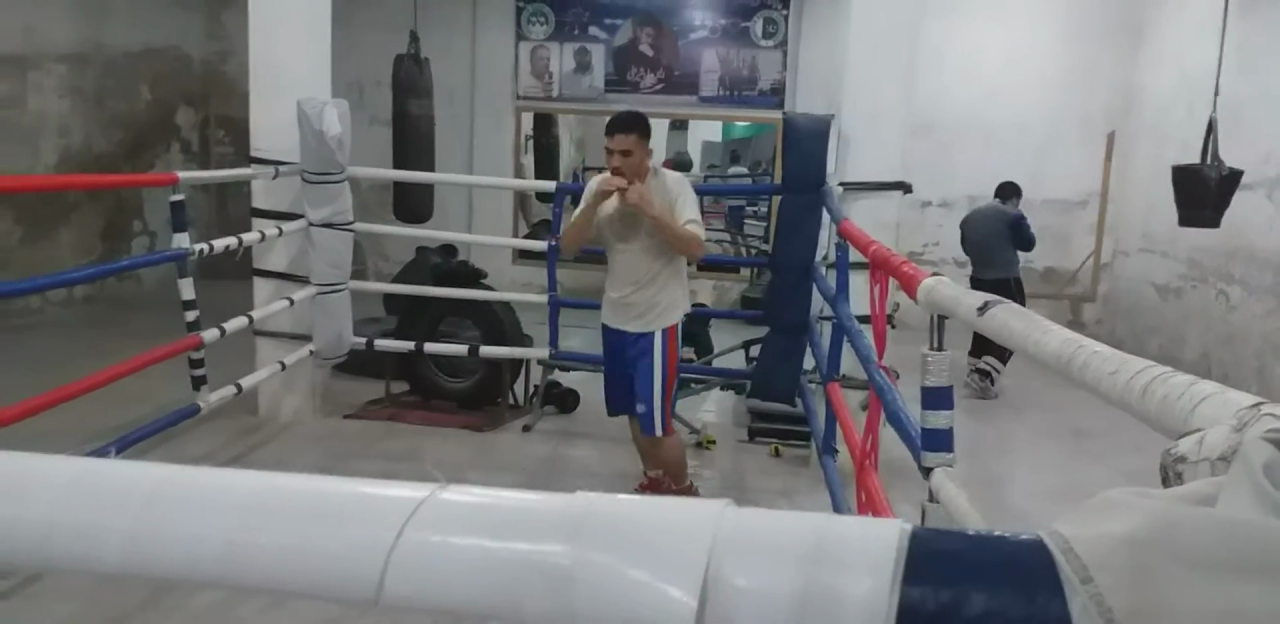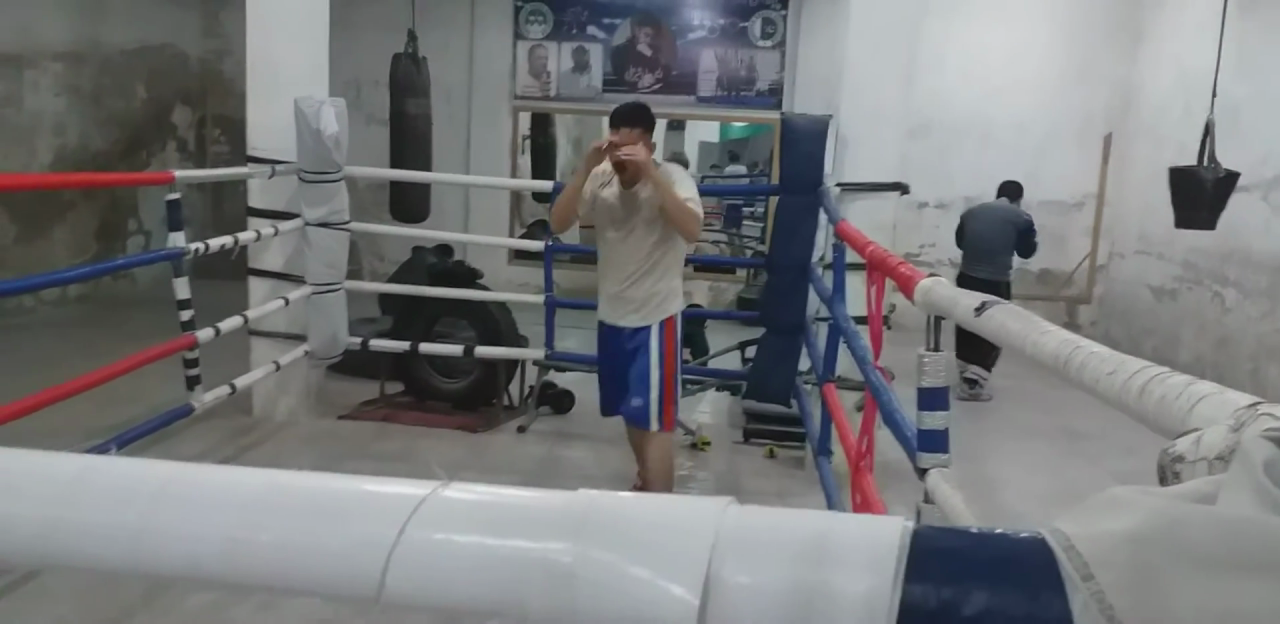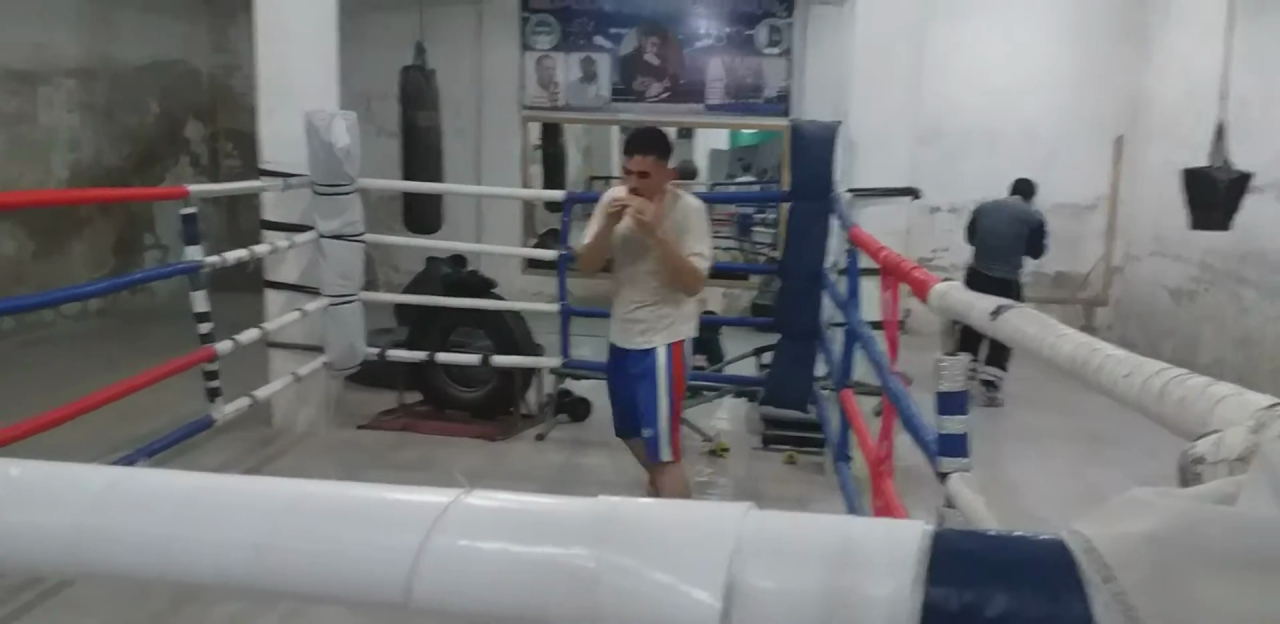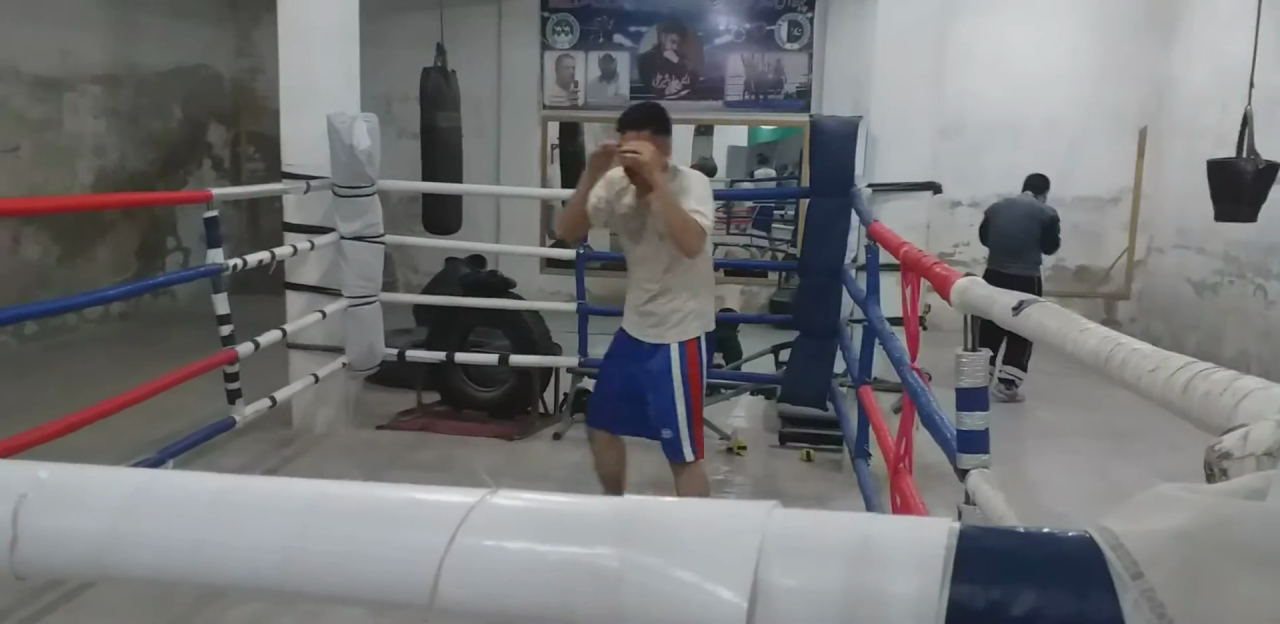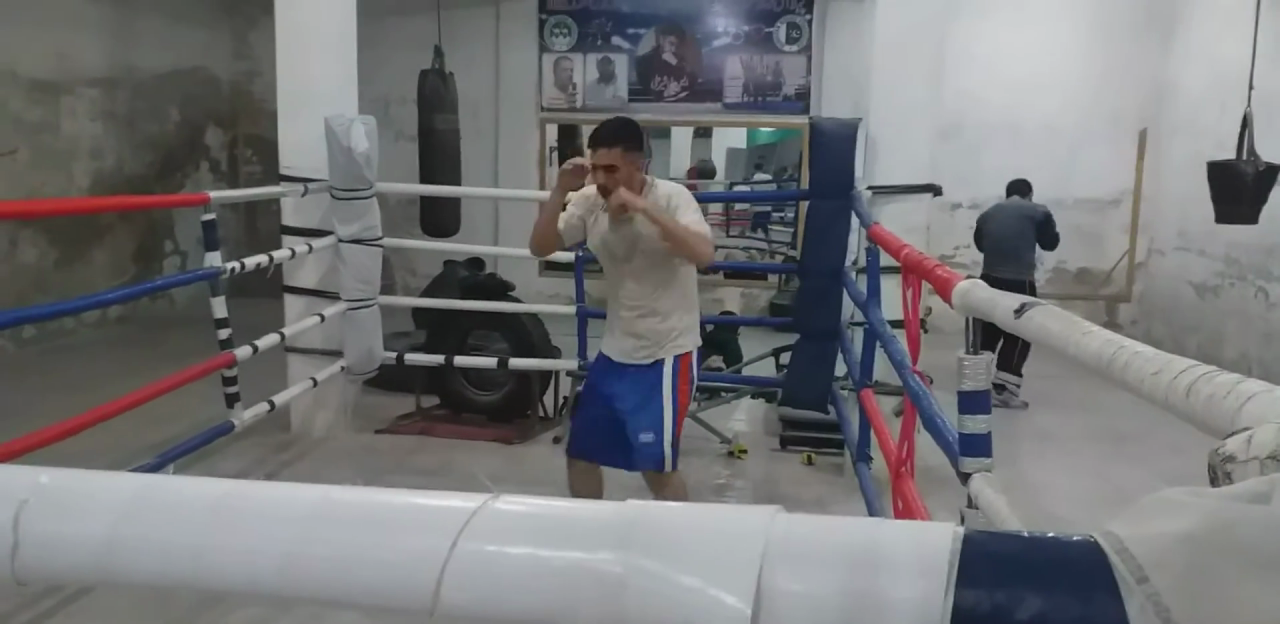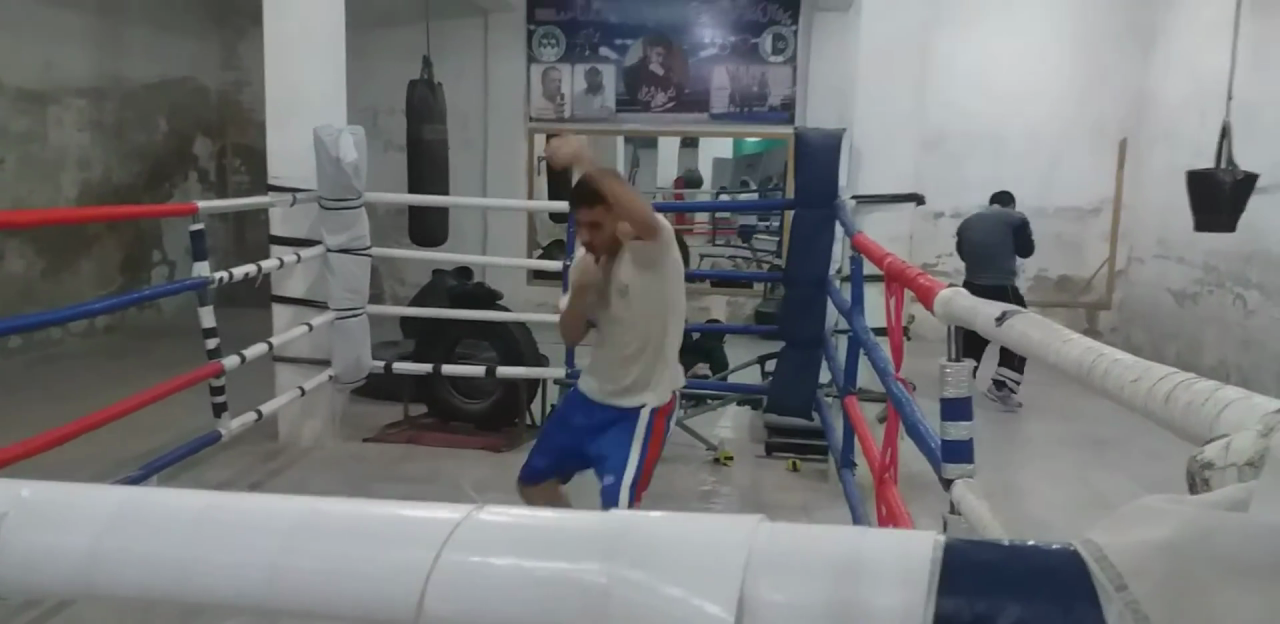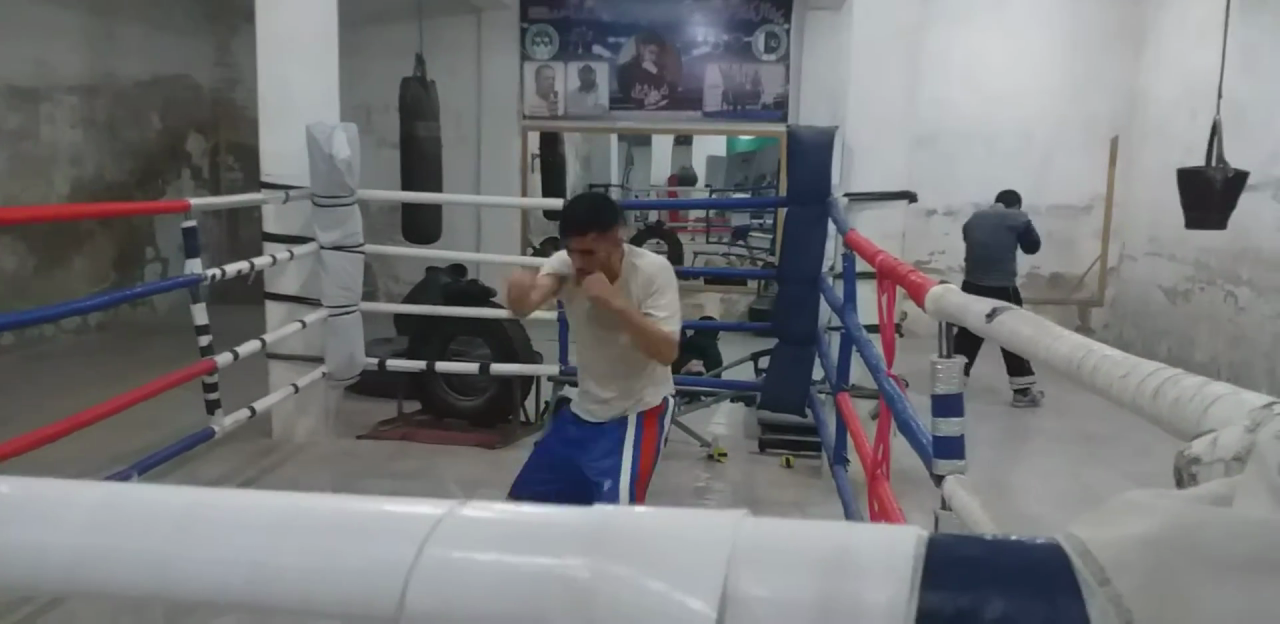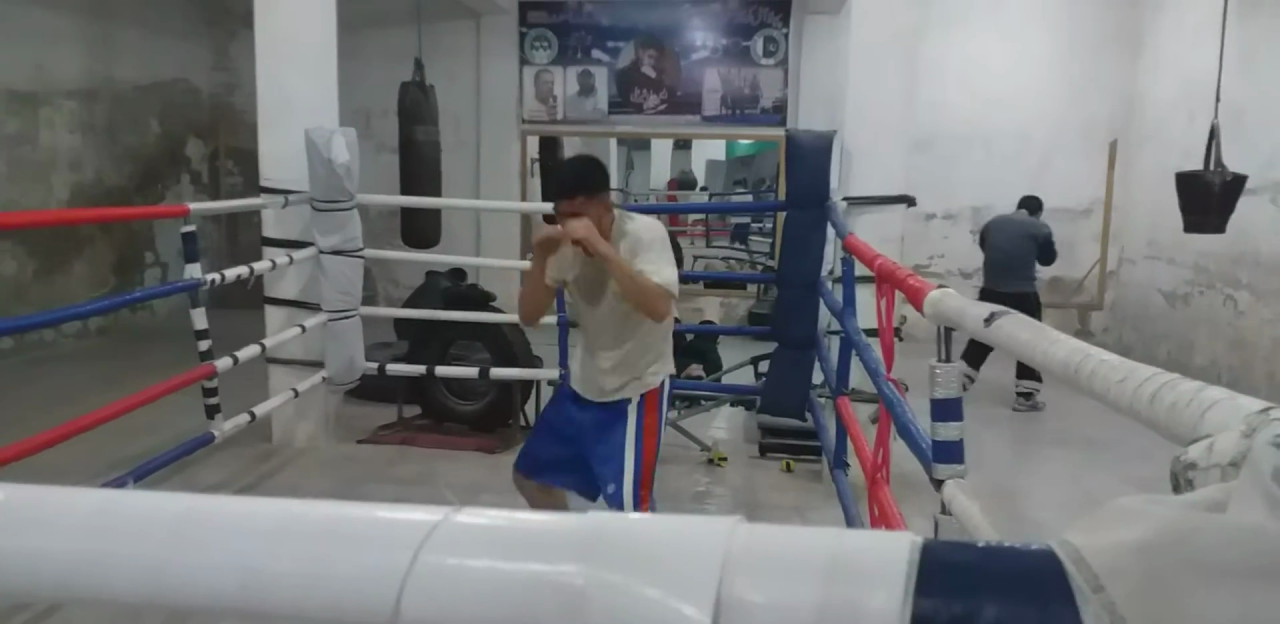
dt=0.2s
person 1, frame 1
left shoulder: (673, 186)
right shoulder: (600, 187)
left elbow: (695, 249)
right elbow: (568, 246)
left wrist: (652, 209)
right wrist: (595, 201)
left hip: (660, 321)
right hip: (616, 319)
left knee: (655, 422)
right knee: (635, 413)
left ankle: (684, 490)
right ankle: (655, 480)
person 1, frame 2
left shoulder: (672, 176)
right shoulder: (598, 177)
left elbow: (691, 231)
right elbow: (557, 224)
left wrist: (651, 176)
right wrist: (587, 168)
left hip: (656, 316)
right hip: (612, 315)
left knee: (653, 422)
right knee: (631, 411)
right ankle: (647, 482)
person 1, frame 3
left shoulder: (689, 210)
right shoulder: (613, 200)
left elbow: (693, 284)
right elbow: (586, 265)
left wrist: (657, 233)
right wrist: (608, 223)
left hip: (666, 340)
right hip: (622, 337)
left knee: (664, 452)
right knee: (631, 432)
right ankle: (660, 489)
person 1, frame 4
left shoulder: (691, 184)
right shoulder: (615, 182)
left elbow: (691, 244)
right elbow: (566, 232)
left wrist: (656, 181)
right wrist: (590, 175)
left hip: (679, 334)
right hip: (634, 328)
left knee: (683, 453)
right knee: (601, 423)
person 1, frame 5
left shoulder: (671, 197)
right shoulder: (590, 202)
left elbow: (703, 254)
right elbow: (540, 248)
left wrist: (642, 207)
right wrist: (559, 191)
left hip: (668, 353)
right hip: (615, 353)
left knee: (656, 465)
right knee: (581, 454)
person 1, frame 6
left shoulder: (652, 241)
right shoulder: (585, 258)
left elbow: (645, 220)
right elbow: (570, 337)
left wrist: (586, 163)
right wrist: (578, 295)
left hip: (646, 399)
right hip: (592, 394)
left knee: (617, 508)
right knee: (532, 481)
person 1, frame 7
left shoulder: (653, 271)
right shoulder: (564, 266)
left elbow: (666, 353)
right elbow: (520, 305)
left wrist: (616, 304)
right wrist: (522, 290)
left hip: (641, 409)
right hip: (584, 411)
right knee: (523, 502)
person 1, frame 8
left shoulder: (646, 233)
right shoulder: (560, 242)
left elbow: (659, 308)
right elbow: (528, 316)
left wrist: (603, 250)
right wrist: (540, 260)
left hip: (638, 390)
right hip: (582, 386)
left knee: (627, 508)
right knee: (529, 476)
person 2, frame 1
left shoulder: (970, 217)
right shoulder: (1011, 215)
right elbow: (1027, 244)
right wrist: (1023, 227)
left hip: (978, 280)
right hip: (1005, 281)
left ankle: (976, 371)
right ankle: (983, 376)
person 2, frame 2
left shoulder: (972, 212)
right shoulder: (1021, 218)
left elbow: (960, 242)
right elbow: (1027, 251)
left hip: (967, 278)
right hip: (995, 283)
left knee: (967, 327)
left ankle: (966, 375)
right ankle: (971, 384)
person 2, frame 3
left shoulder: (984, 208)
right shoulder: (1033, 218)
left elbow: (971, 237)
right elbow: (1035, 251)
left hip: (977, 275)
right hip: (1006, 282)
left knee: (971, 327)
right ankle: (988, 388)
person 2, frame 4
left shoulder: (996, 207)
right shoulder: (1046, 213)
left elbow: (984, 238)
right elbow: (1050, 247)
left hip: (994, 275)
right hip: (1025, 280)
left knee: (989, 330)
right knee: (1021, 334)
right ankle: (1007, 385)
person 2, frame 5
left shoulder: (988, 214)
right shoulder: (1038, 213)
left elbow: (980, 244)
right elbow: (1051, 242)
left hip: (990, 279)
right hip: (1018, 283)
left knee: (988, 332)
right knee: (1017, 337)
right ankle: (1002, 390)
person 2, frame 6
left shoulder: (968, 222)
right shoulder: (1015, 219)
right elbow: (1026, 250)
left hip: (972, 287)
right hip: (1001, 288)
left knee: (972, 339)
right ankle: (1001, 387)
person 2, frame 7
left shoulder: (973, 220)
right shoulder: (1017, 219)
right elbow: (1032, 246)
left hip: (972, 286)
right hip: (1001, 288)
left knee: (967, 336)
right ankle: (1023, 392)
person 2, frame 8
left shoulder: (993, 223)
right shoulder: (1039, 229)
left elbow: (985, 246)
right elbow: (1048, 259)
left hip: (991, 291)
right hip: (1023, 294)
left ankle: (959, 379)
right ankle: (1026, 396)
